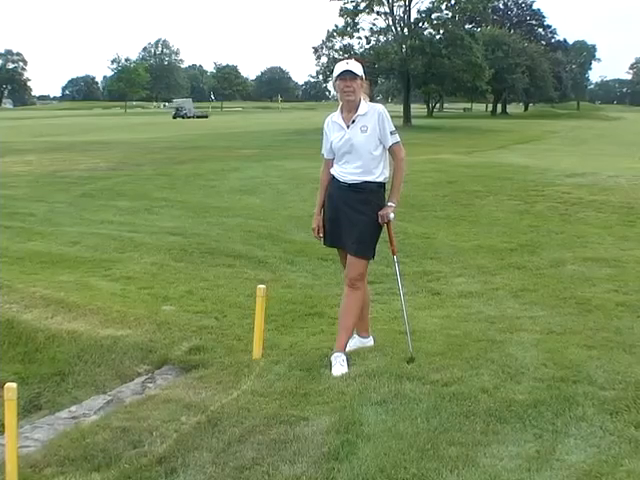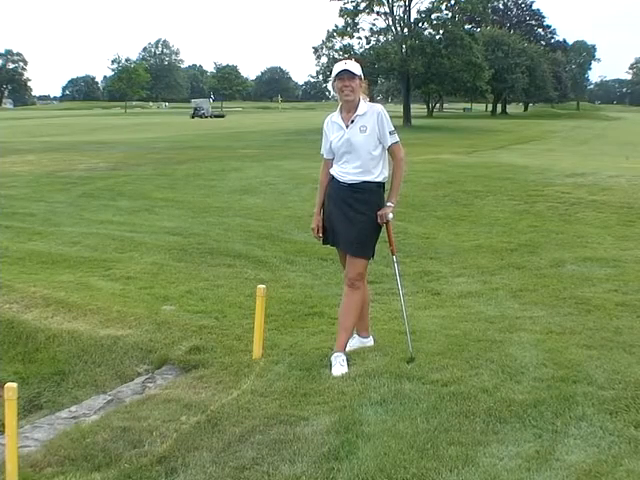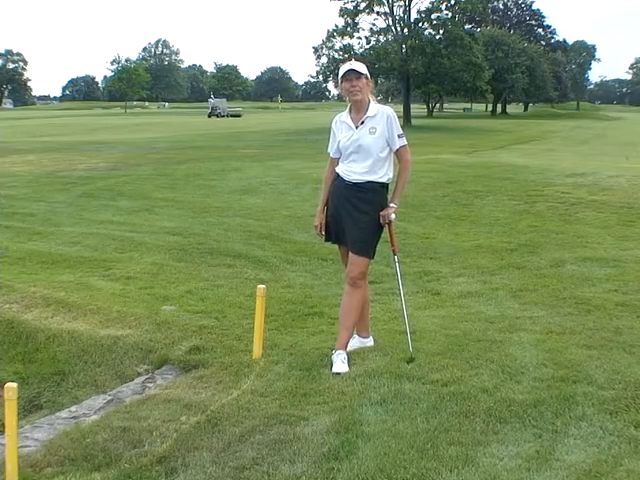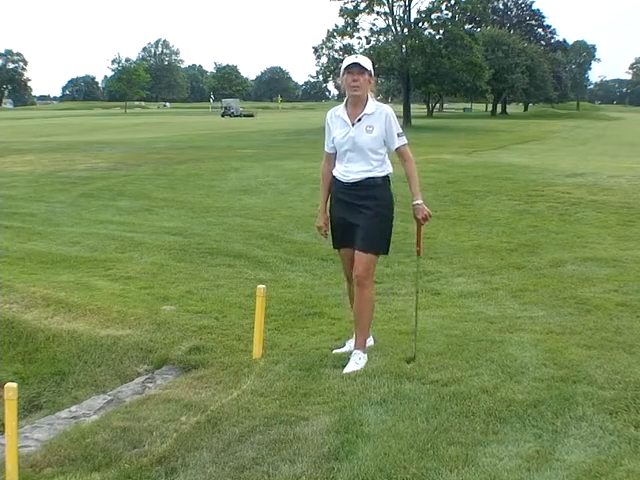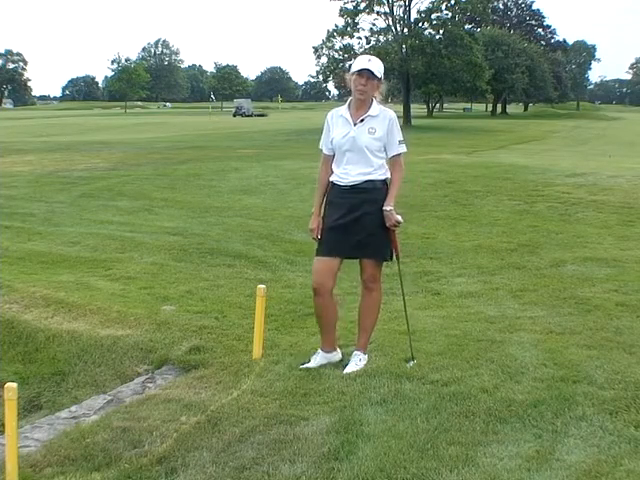
dt=1s
person 1, frame 1
left shoulder: (378, 113)
right shoulder: (331, 122)
left elbow: (399, 157)
left wrist: (392, 203)
right wrist: (318, 210)
left hip: (368, 198)
right hip: (338, 197)
left knee: (354, 278)
right knee: (354, 273)
left ankle: (339, 351)
right ankle: (363, 334)
person 1, frame 2
left shoulder: (377, 113)
right shoulder: (330, 122)
left elbow: (399, 157)
left wrist: (391, 202)
right wrist: (318, 210)
left hip: (367, 198)
right hip: (337, 197)
left knee: (354, 278)
right knee: (353, 273)
left ankle: (339, 351)
right ankle: (363, 334)
person 1, frame 3
left shoulder: (386, 115)
right shoulder: (338, 121)
left elbow: (405, 160)
left wrist: (394, 203)
right wrist: (321, 208)
left hip: (371, 198)
right hip: (341, 196)
left knee: (354, 276)
right knee: (354, 273)
left ankle: (340, 350)
right ankle: (363, 335)
person 1, frame 4
left shoulder: (383, 113)
right shoulder: (333, 116)
left elbow: (406, 157)
right elbow: (328, 164)
left wrist: (417, 200)
right wrist: (322, 208)
left hip: (374, 196)
right hip: (342, 197)
left knee: (362, 276)
right knee: (350, 275)
left ankle: (360, 349)
right ankle: (363, 334)
person 1, frame 5
left shoulder: (387, 118)
right shoulder: (333, 117)
left elbow: (397, 167)
right elbow: (326, 167)
left wrist: (389, 206)
right wrist: (316, 212)
left hip: (372, 200)
right hip: (338, 201)
left knee: (370, 281)
right knee: (320, 284)
left ankle: (360, 351)
right ankle: (328, 349)
